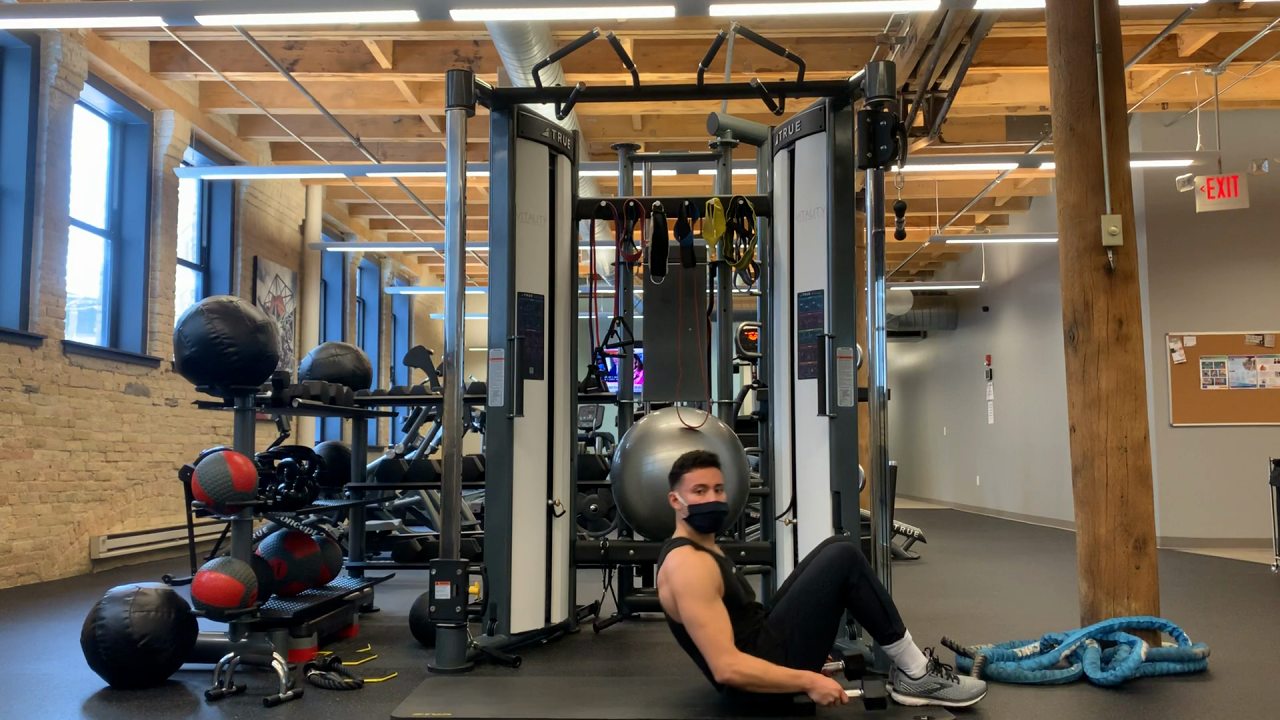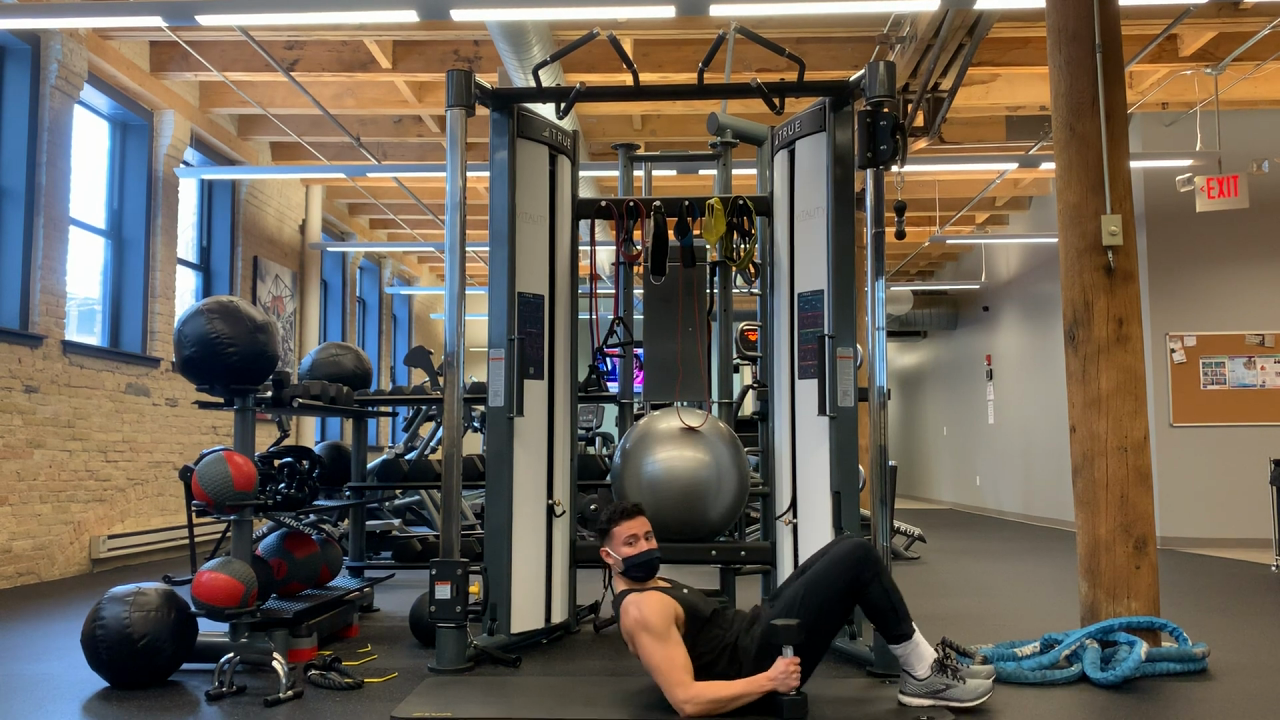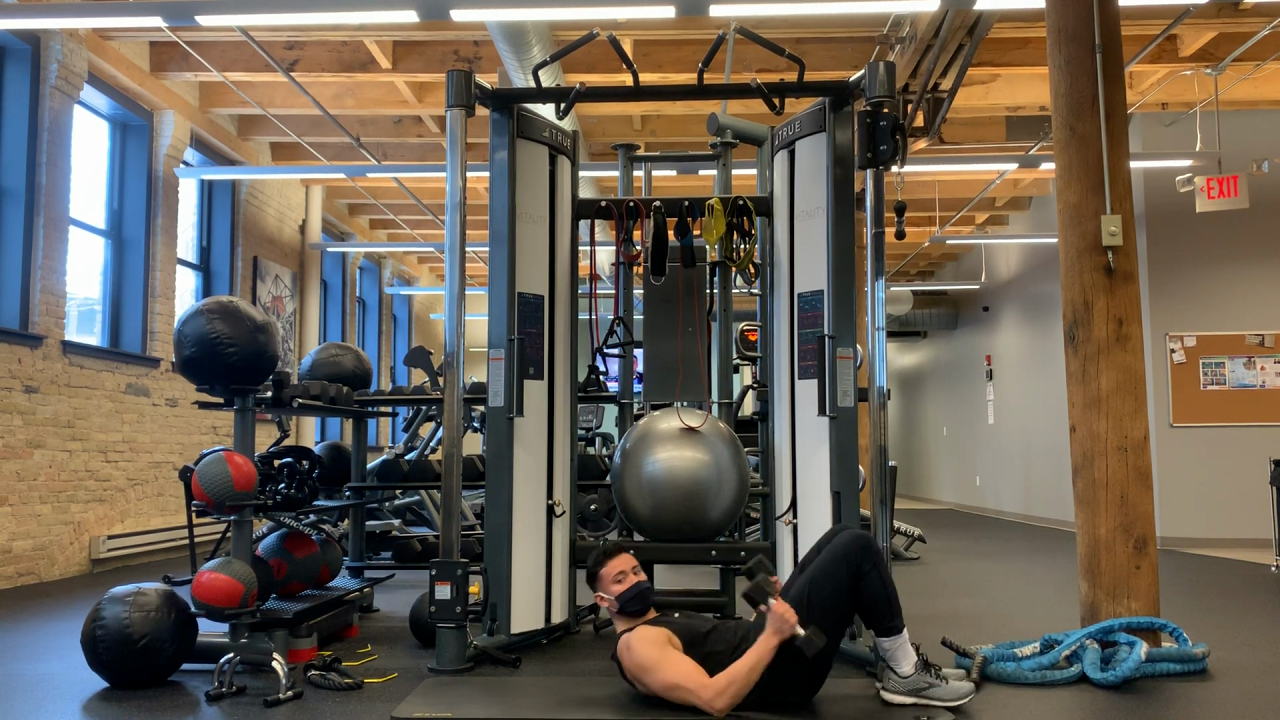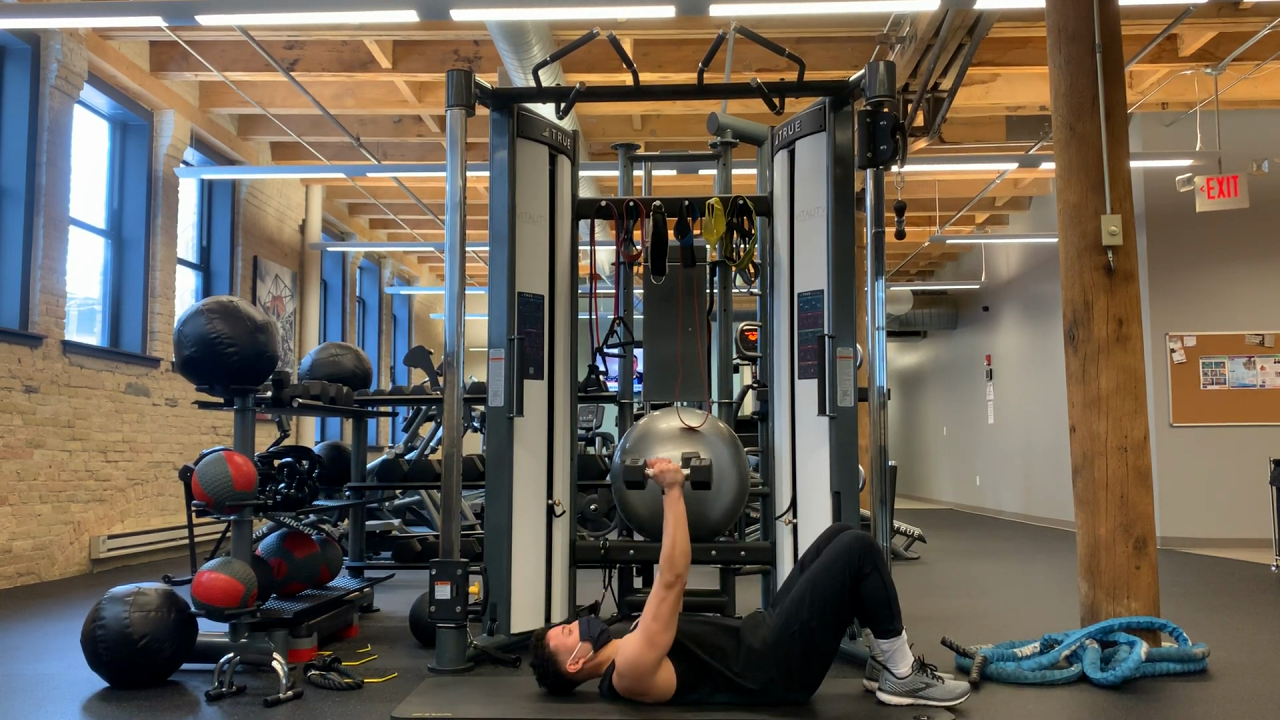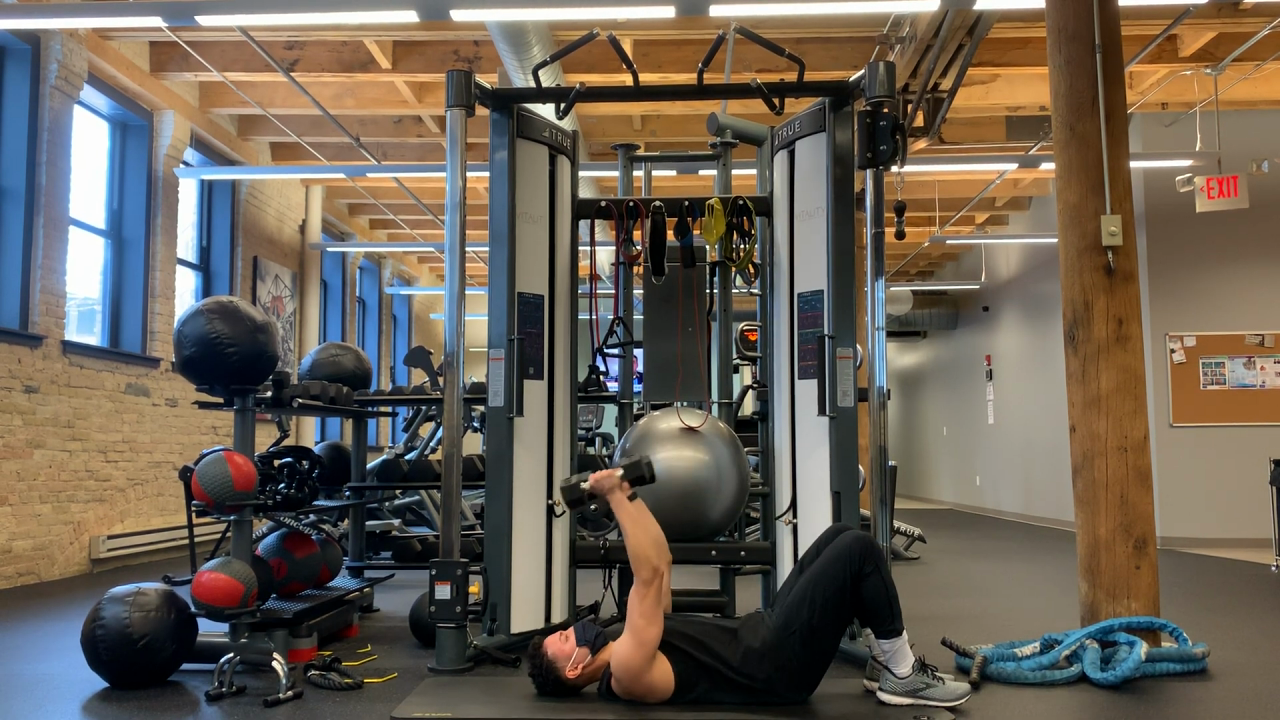
dt=1s
person 1, frame 1
left shoulder: (703, 549)
right shoulder: (688, 565)
right elbow: (726, 668)
left wrist: (807, 652)
right wrist: (809, 682)
left hip: (765, 648)
right hip: (758, 682)
left knee: (837, 549)
right knee: (844, 560)
left ankle: (909, 665)
right ankle: (915, 675)
person 1, frame 2
left shoulder: (652, 586)
right shoulder: (641, 609)
right wrist: (769, 680)
left hip: (756, 629)
right hip: (765, 655)
left knee: (848, 549)
right knee: (858, 557)
left ankle: (924, 659)
right ankle: (922, 675)
person 1, frame 3
left shoulder: (653, 624)
right shoulder: (637, 646)
left wrist: (768, 620)
right wrist: (772, 637)
left hip: (769, 642)
right hip: (782, 672)
left knee: (843, 537)
right knee: (857, 548)
left ankle: (897, 660)
right ankle: (906, 674)
person 1, frame 4
left shoulder: (632, 645)
right shoulder: (631, 669)
left elbow: (670, 576)
right elbow: (672, 580)
left wrist: (674, 491)
right wrist: (672, 492)
left hip: (766, 634)
right hip: (780, 666)
left knee: (841, 536)
right knee: (857, 549)
left ankle: (884, 662)
right ankle: (901, 674)
person 1, frame 5
left shoulder: (628, 652)
right shoulder: (625, 671)
left elbow: (659, 563)
right elbow: (650, 575)
left wrist: (627, 493)
right wrist: (615, 497)
left hip: (765, 634)
right hip: (780, 665)
left knee: (841, 537)
right knee: (858, 550)
left ankle: (885, 660)
right ankle: (902, 673)
